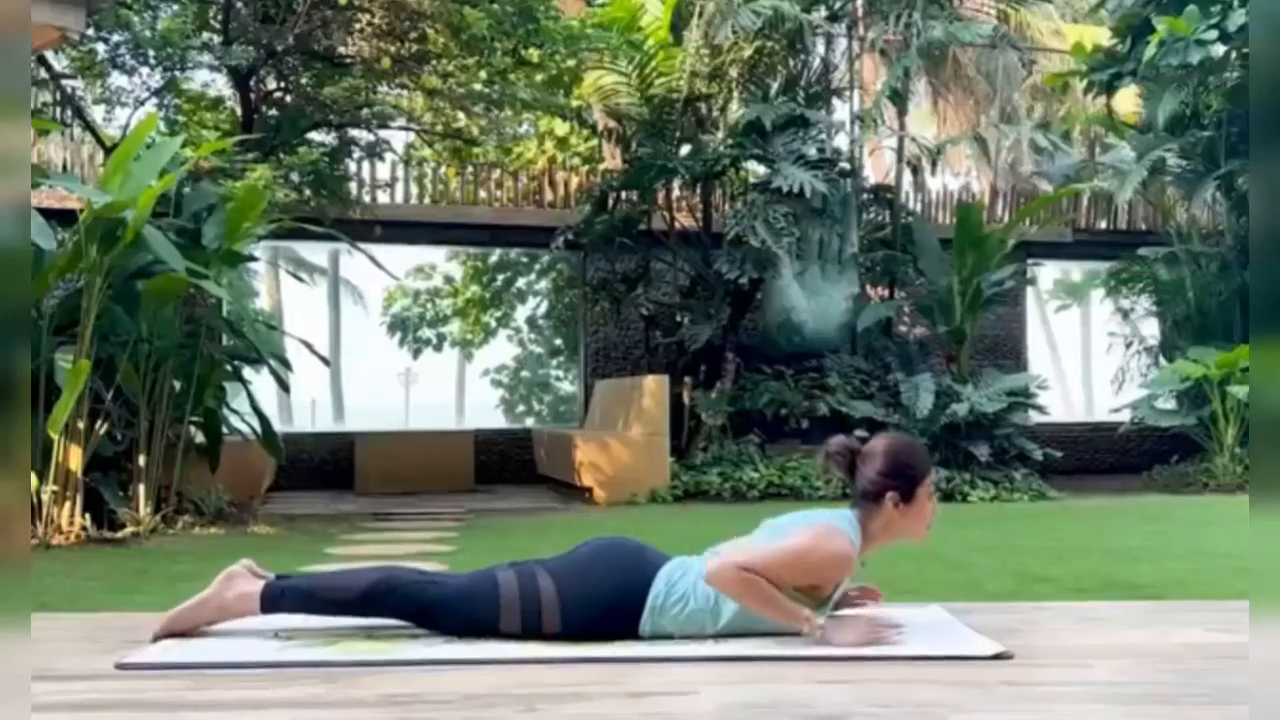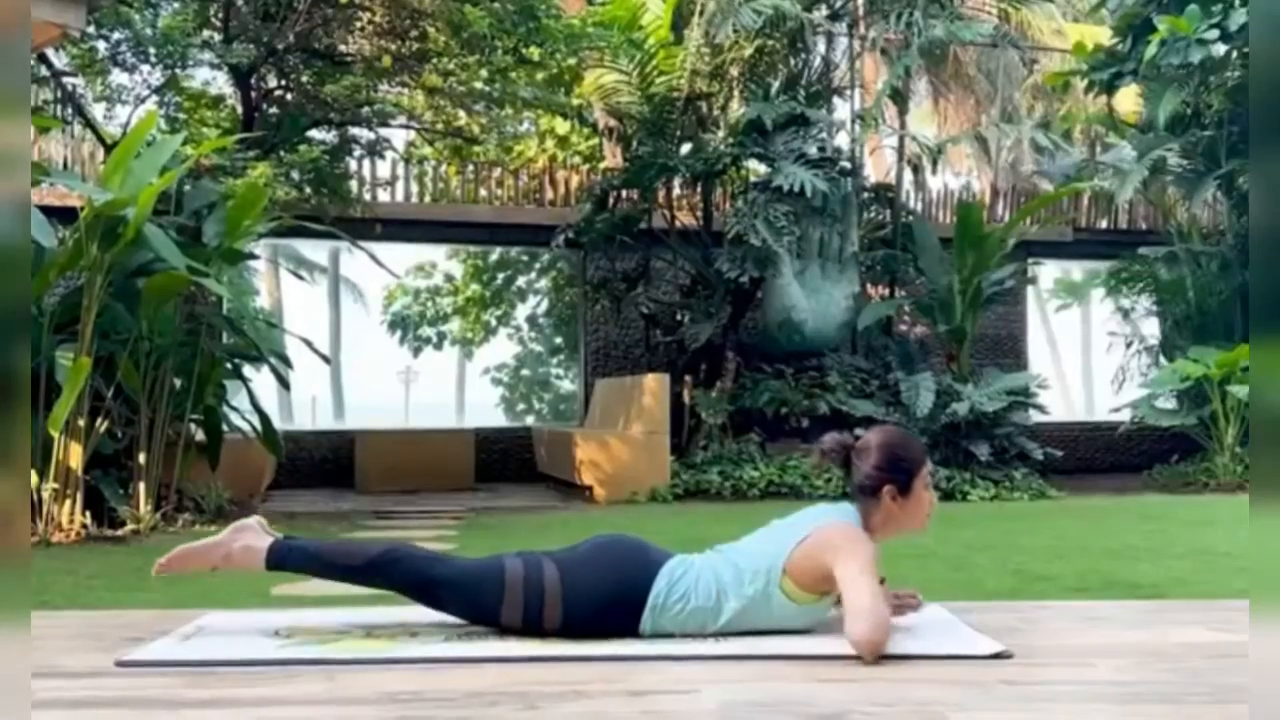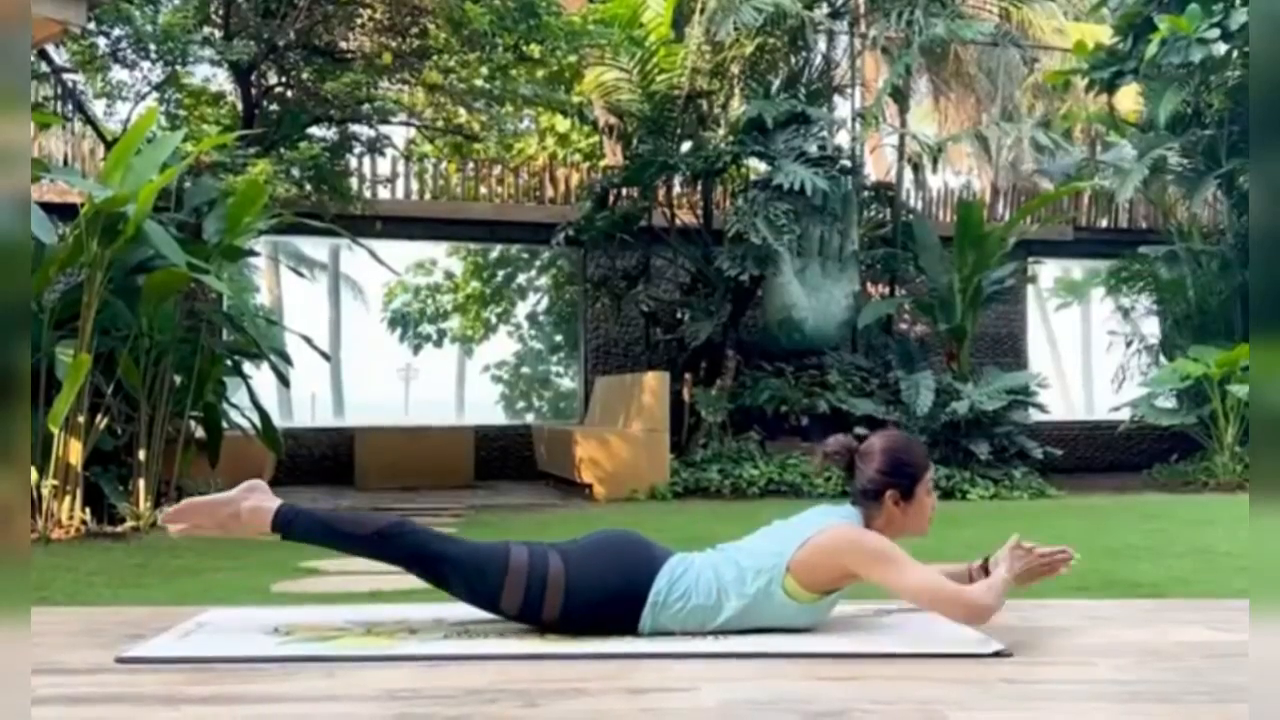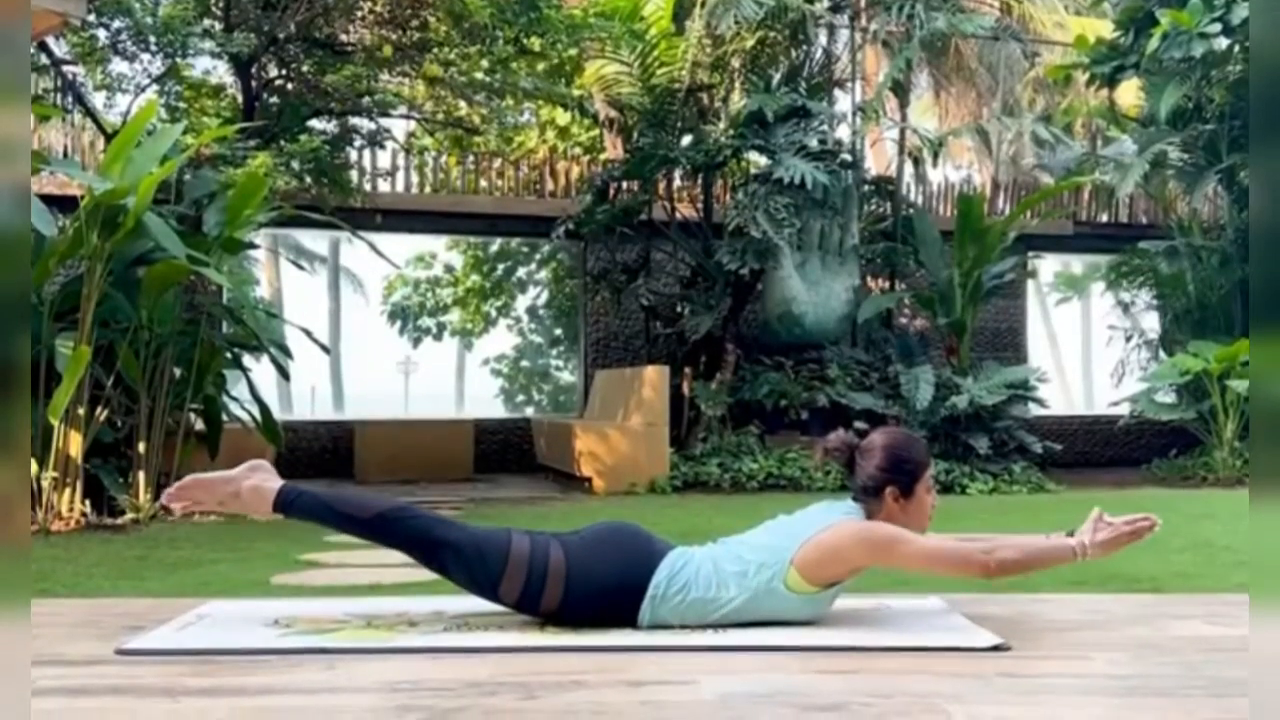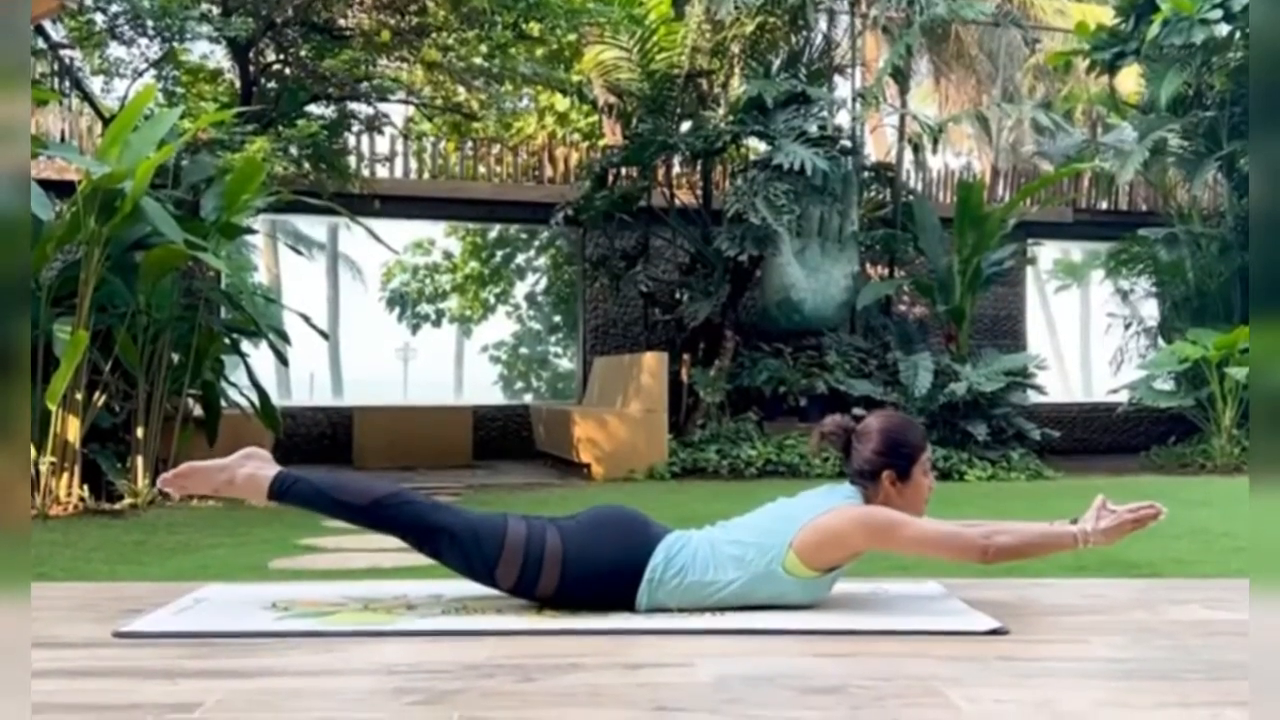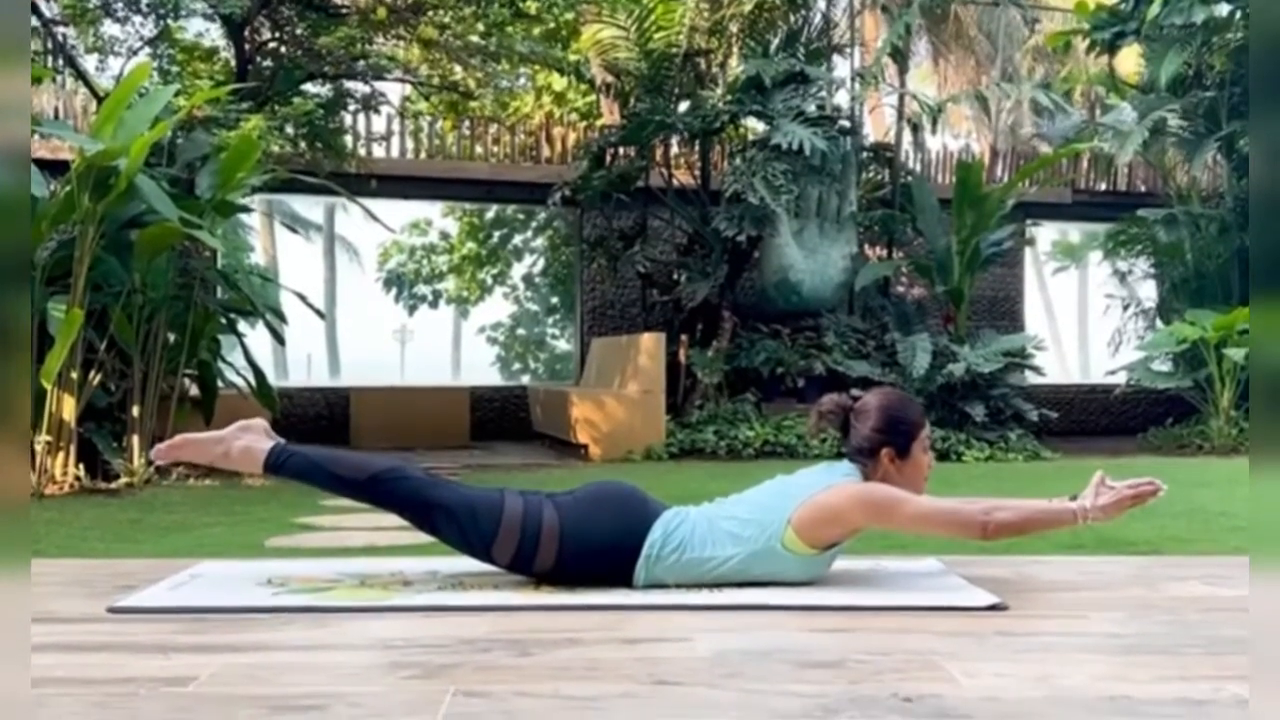
dt=0.5s
person 1, frame 1
left shoulder: (828, 523)
right shoulder: (836, 546)
right elbow: (720, 569)
left wrist: (823, 598)
right wrist: (814, 626)
left hip: (624, 573)
right hip: (616, 600)
left knee: (443, 595)
right knee: (428, 603)
left ankle: (263, 581)
right ankle: (252, 597)
person 1, frame 2
left shoulder: (832, 517)
right shoulder: (852, 542)
right elbow: (868, 639)
left wrist: (864, 598)
right wrist: (867, 608)
left hip: (628, 573)
right hip: (620, 597)
left knee: (440, 580)
right knee: (433, 581)
left ankle: (262, 542)
right ankle: (254, 550)
person 1, frame 3
left shoulder: (840, 520)
right shoulder: (855, 543)
left elbow: (912, 578)
right elbow: (973, 611)
left wrist: (990, 569)
right wrist: (994, 578)
left hip: (631, 570)
right hip: (624, 594)
left knee: (444, 562)
right knee: (440, 557)
left ankle: (268, 506)
right ankle: (262, 514)
person 1, frame 4
left shoulder: (843, 515)
right shoulder: (861, 537)
left elbow: (969, 552)
right elbow: (986, 557)
left wrist: (1072, 541)
right wrist: (1084, 545)
left hip: (628, 563)
right hip: (618, 586)
left knee: (448, 547)
right knee: (438, 545)
left ankle: (270, 491)
right ankle: (265, 494)
person 1, frame 5
left shoulder: (843, 502)
right shoulder: (858, 523)
left elbow: (969, 536)
right elbow: (984, 545)
left wrist: (1072, 528)
right wrist: (1086, 534)
left hip: (623, 545)
right hip: (614, 568)
left knee: (442, 528)
right knee: (434, 530)
left ankle: (269, 474)
right ankle: (263, 482)
person 1, frame 6
left shoulder: (839, 478)
right shoulder: (857, 501)
left elbow: (967, 513)
right elbow: (982, 522)
left wrist: (1072, 503)
right wrist: (1083, 510)
left hip: (619, 523)
right hip: (612, 545)
left knee: (440, 503)
right knee: (434, 505)
left ankle: (267, 447)
right ankle: (260, 453)
